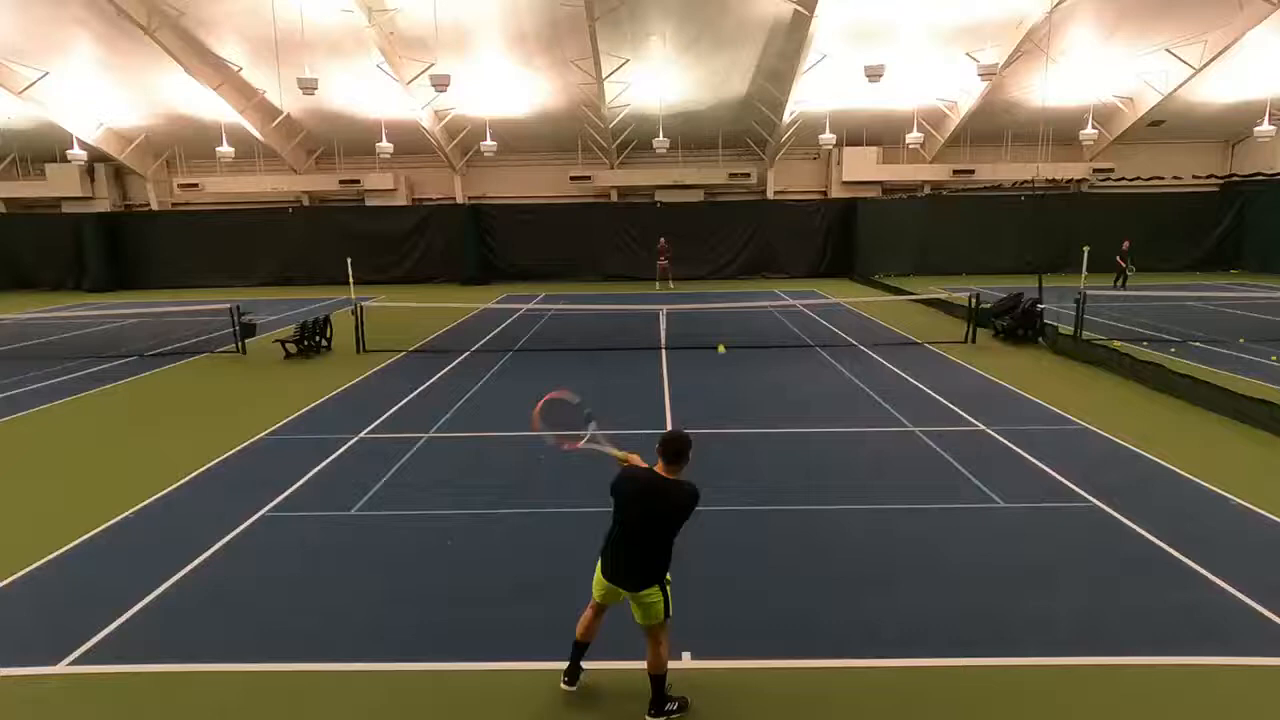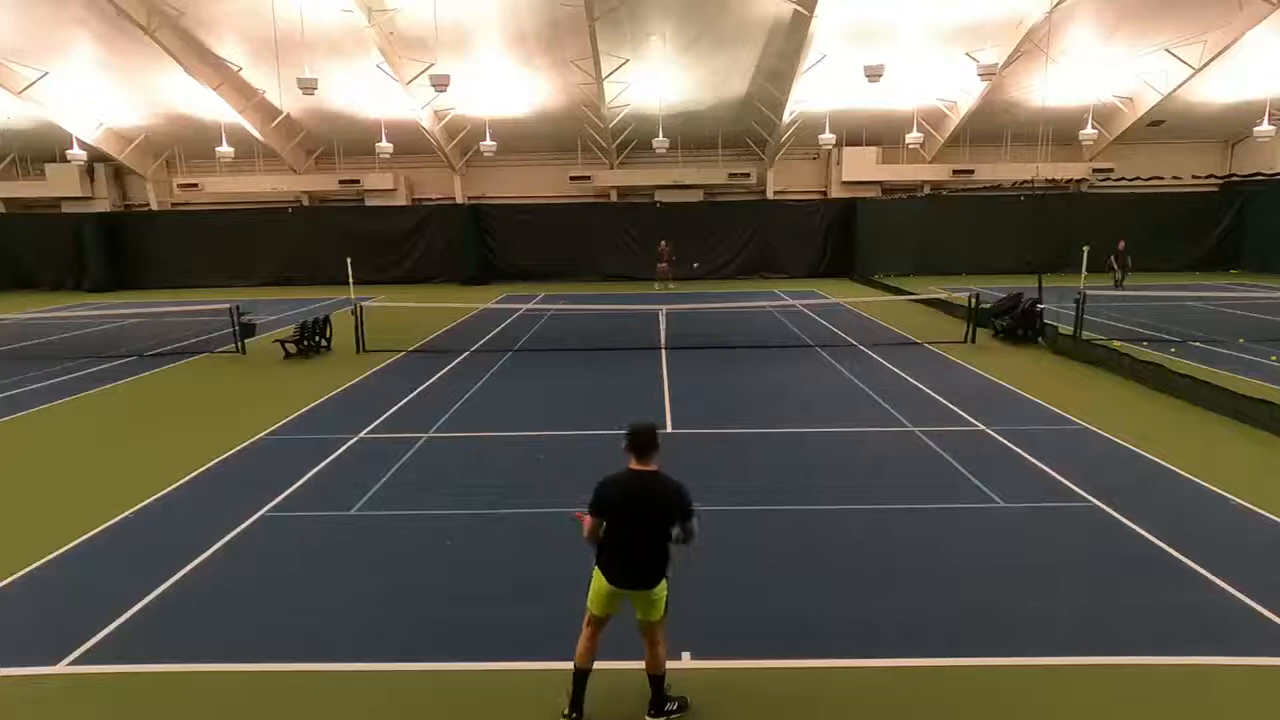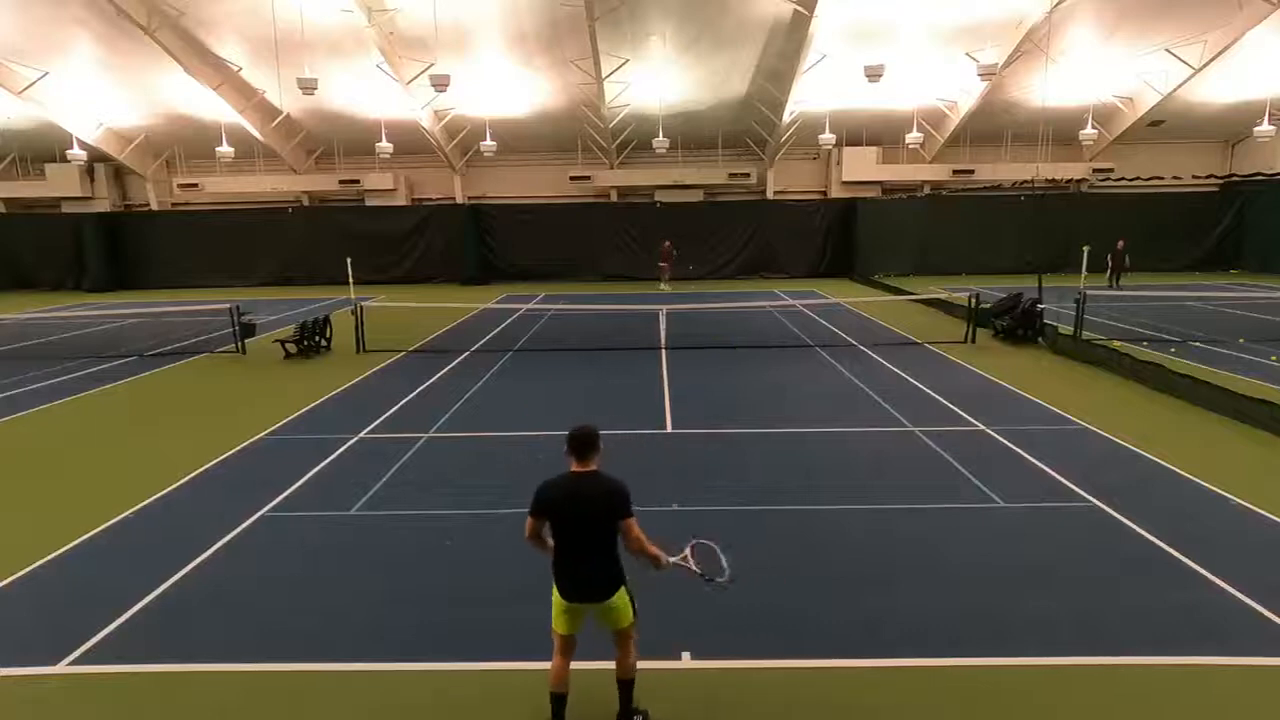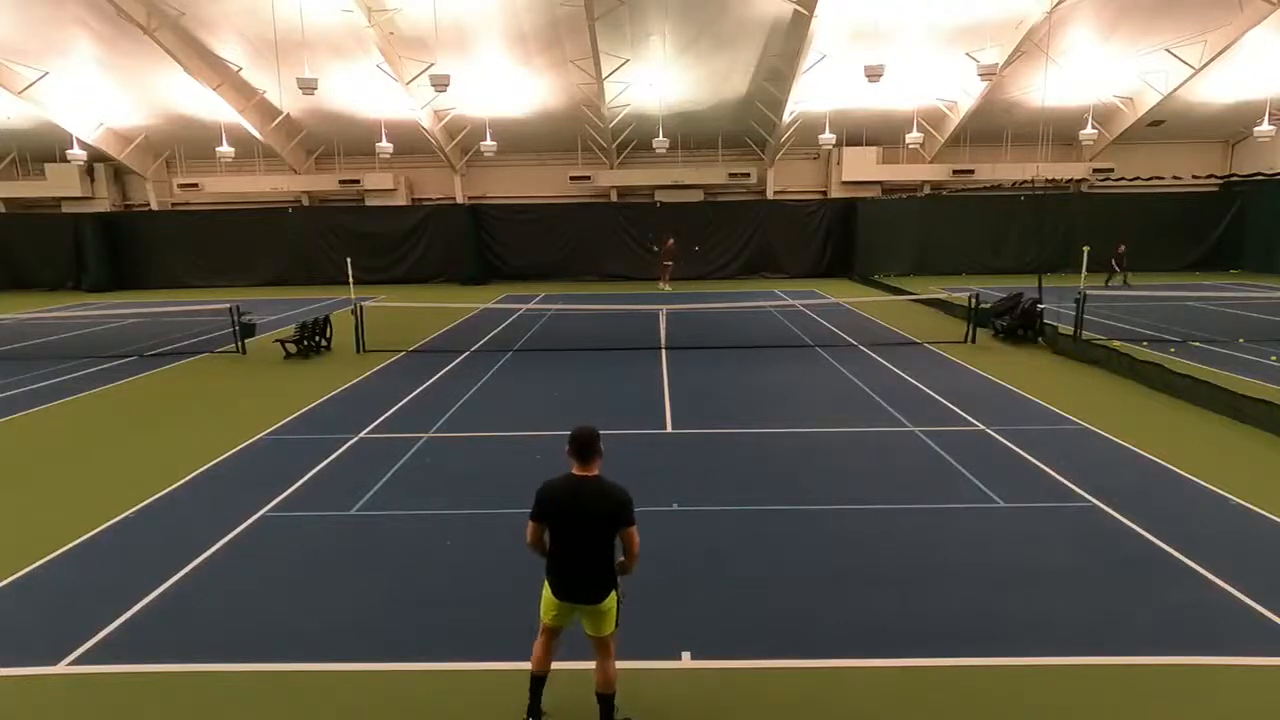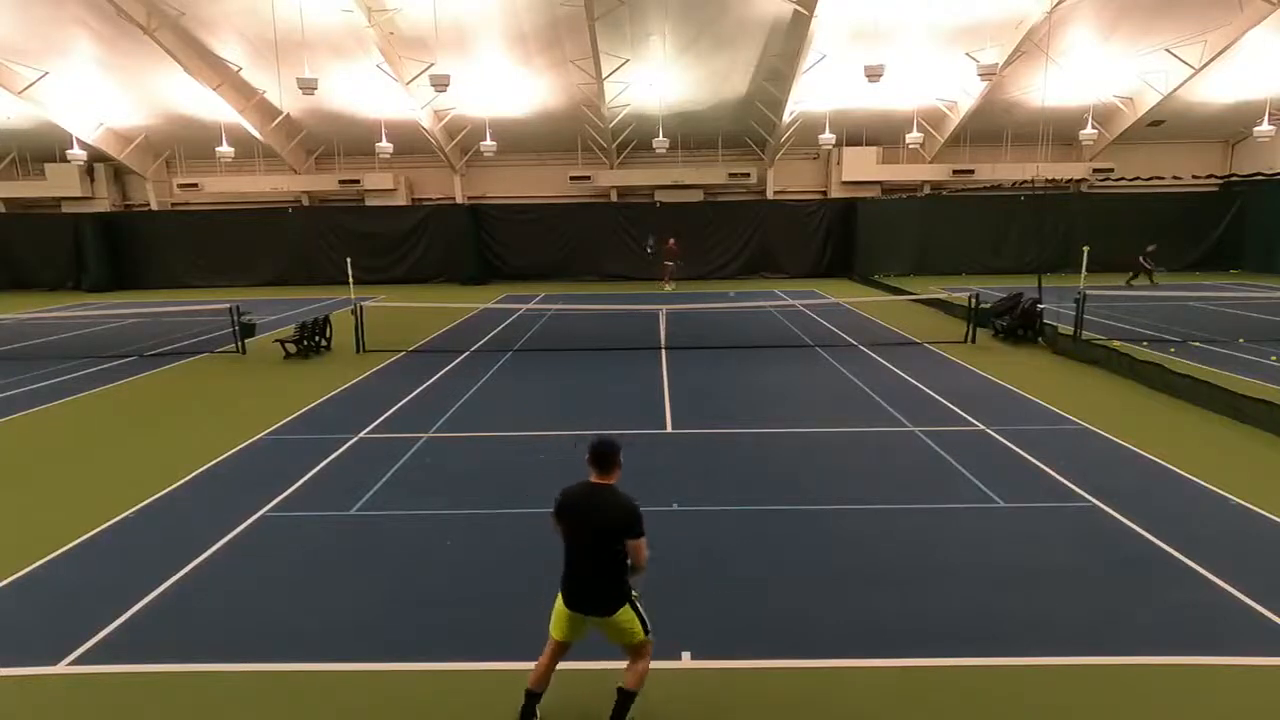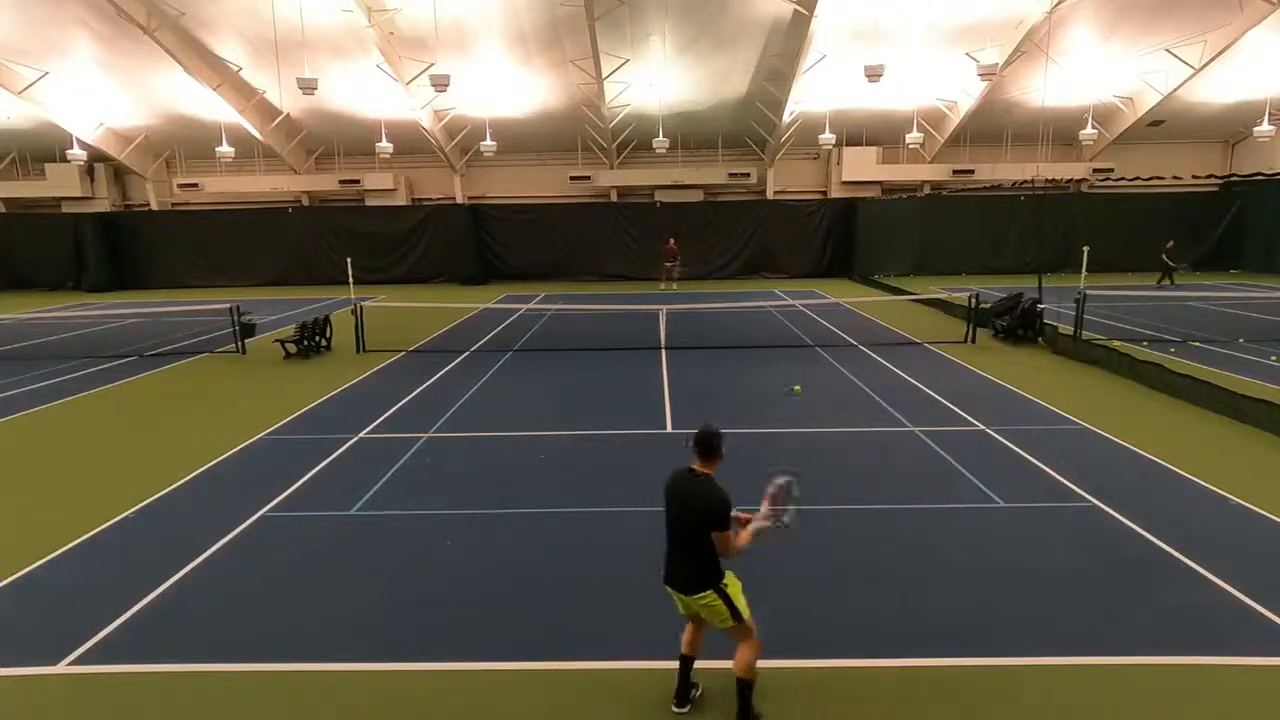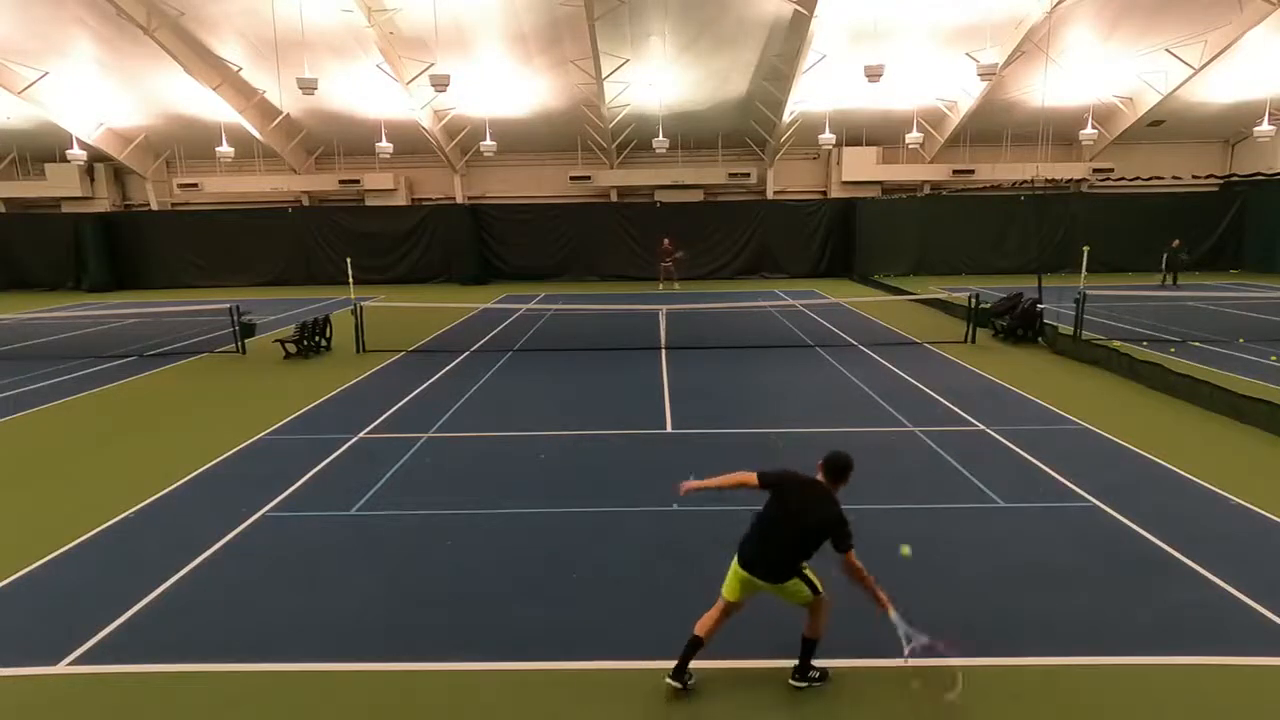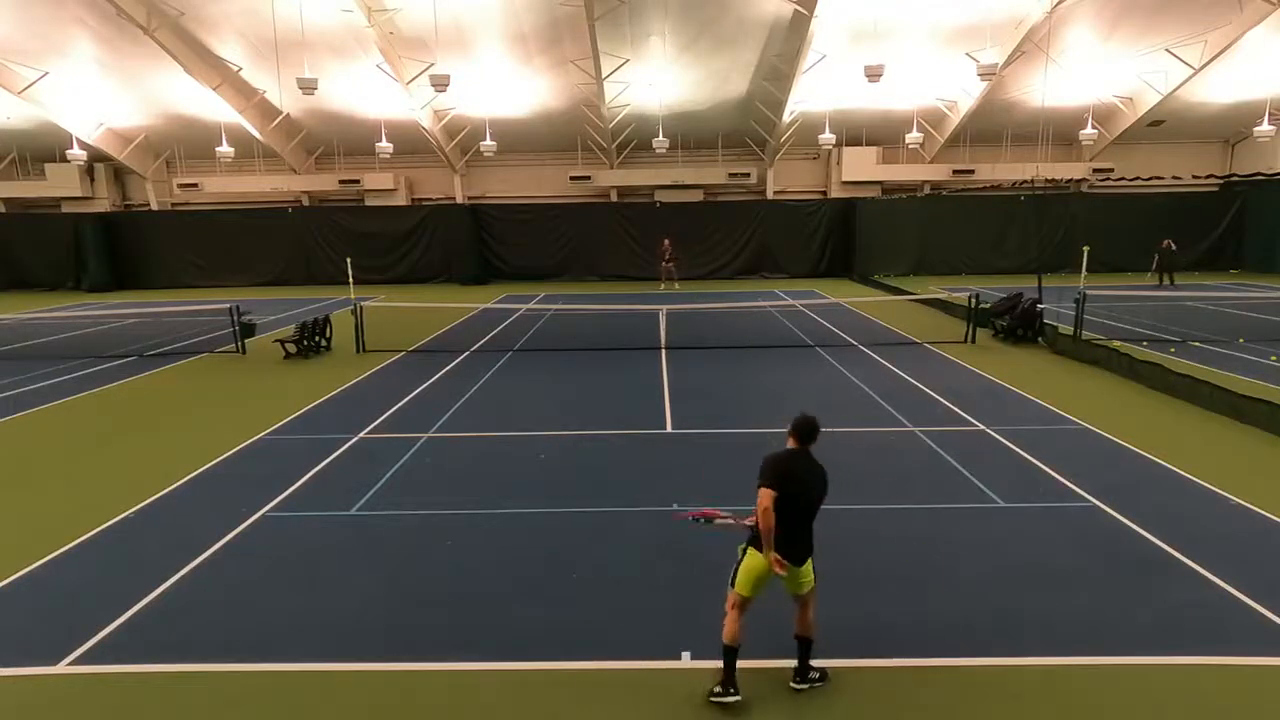
dt=0.5s
person 1, frame 1
left shoulder: (628, 478)
right shoulder: (689, 495)
right wrist: (640, 464)
left hip: (609, 567)
right hip: (647, 579)
left knee: (595, 608)
right knee: (657, 638)
left ankle: (572, 671)
person 1, frame 2
left shoulder: (608, 486)
right shoulder: (674, 491)
left elbow: (590, 534)
right elbow: (688, 534)
right wrist: (673, 537)
left hip: (609, 573)
right hip: (651, 578)
left knee: (591, 631)
right knee: (654, 639)
person 1, frame 3
left shoulder: (548, 490)
right shoulder: (614, 489)
left elbow: (531, 535)
right elbow: (633, 540)
right wrist: (657, 556)
left hip: (566, 586)
right hip: (608, 585)
left knee: (562, 654)
right knee: (625, 643)
person 1, frame 4
left shoulder: (548, 491)
right shoulder: (616, 495)
left elbow: (533, 540)
right elbow: (632, 547)
right wrist: (627, 565)
left hip: (559, 584)
right hip: (600, 588)
left knee: (546, 638)
right knee: (605, 654)
person 1, frame 5
left shoulder: (567, 497)
right shoulder: (626, 507)
right elbow: (639, 560)
right wrist: (627, 568)
left hip: (573, 595)
right hip: (612, 600)
left knee: (552, 654)
right knee: (641, 655)
person 1, frame 6
left shoulder: (676, 480)
right shoulder: (716, 497)
right elbow: (726, 550)
left wrist: (730, 516)
right wrist: (747, 534)
left hip: (674, 578)
right hip: (705, 583)
left knee: (696, 622)
right knee: (748, 639)
left ankle: (682, 693)
person 1, frame 7
left shoulder: (789, 480)
right shoulder: (835, 517)
left elbow: (743, 479)
right elbow: (851, 567)
left wrist: (700, 484)
right wrist: (878, 596)
left hip: (746, 560)
right hip: (780, 574)
left knee: (722, 609)
right knee: (818, 605)
left ankle: (679, 671)
right ankle: (803, 670)
person 1, frame 8
left shoulder: (775, 462)
right shoulder: (820, 473)
left elbow: (765, 508)
left wrist: (768, 551)
left hip: (762, 550)
right hip: (799, 554)
left knee: (734, 609)
right knee: (805, 604)
left ankle: (728, 684)
right ankle: (803, 671)
